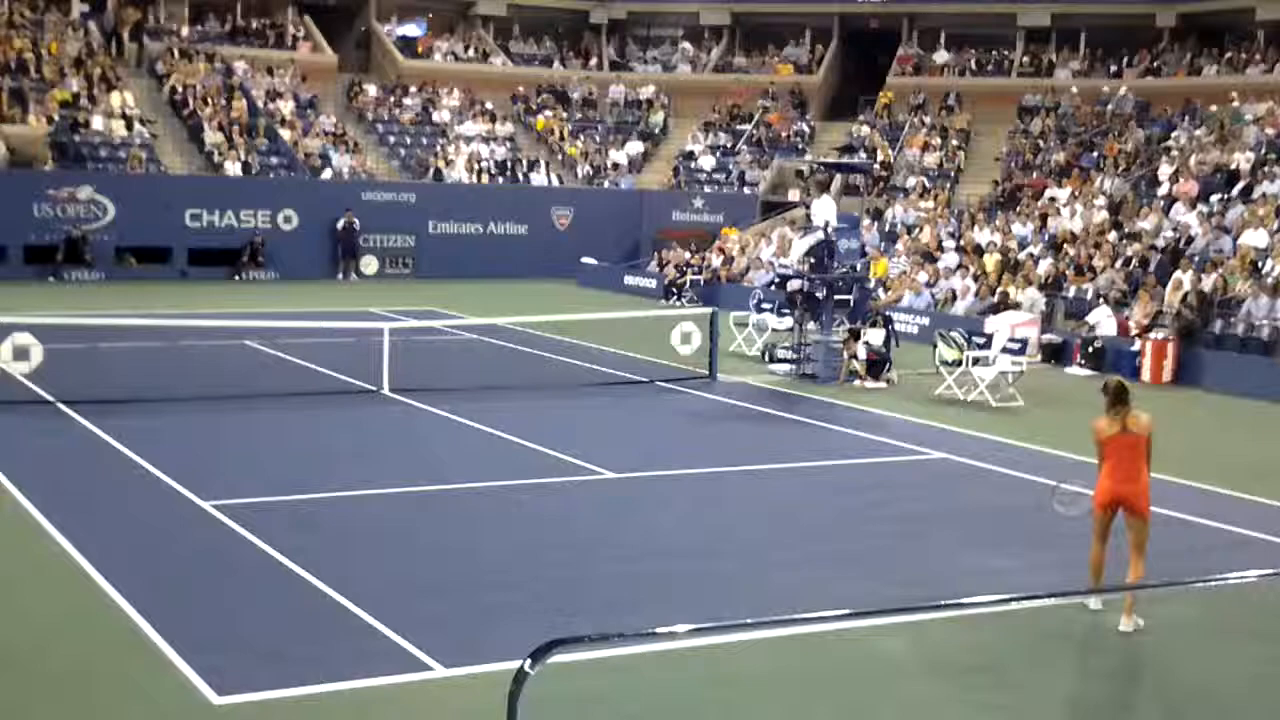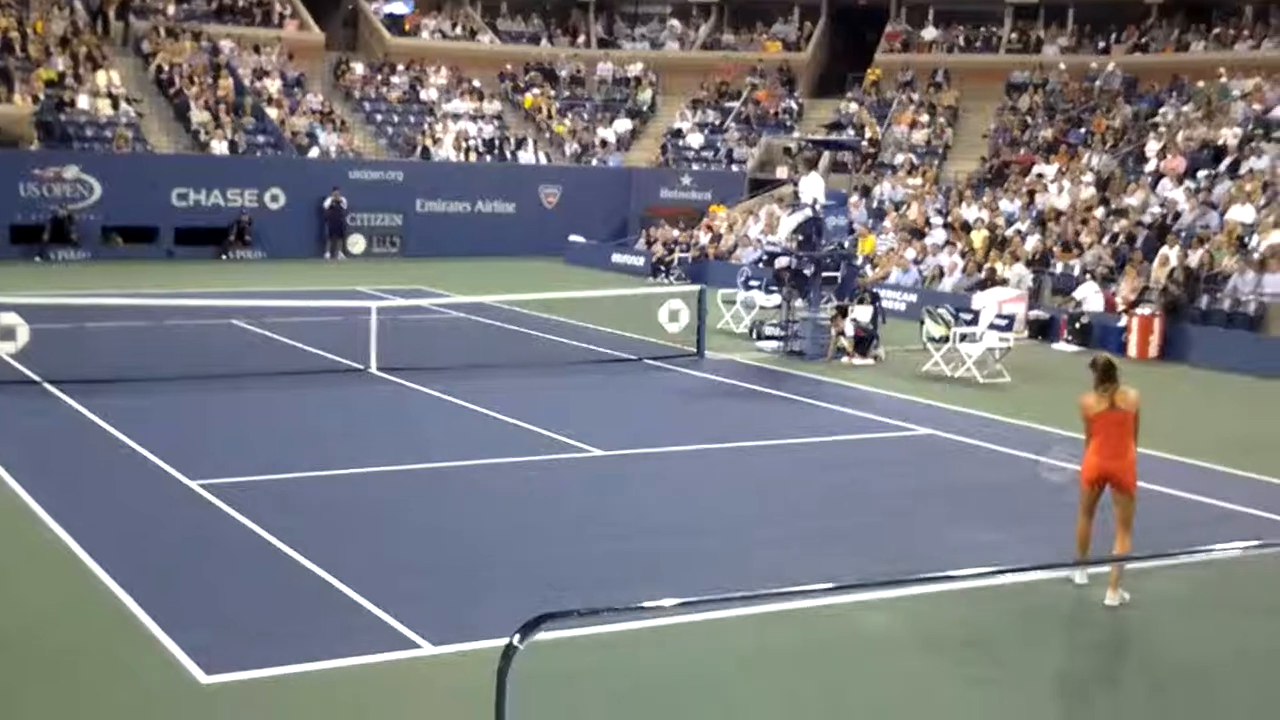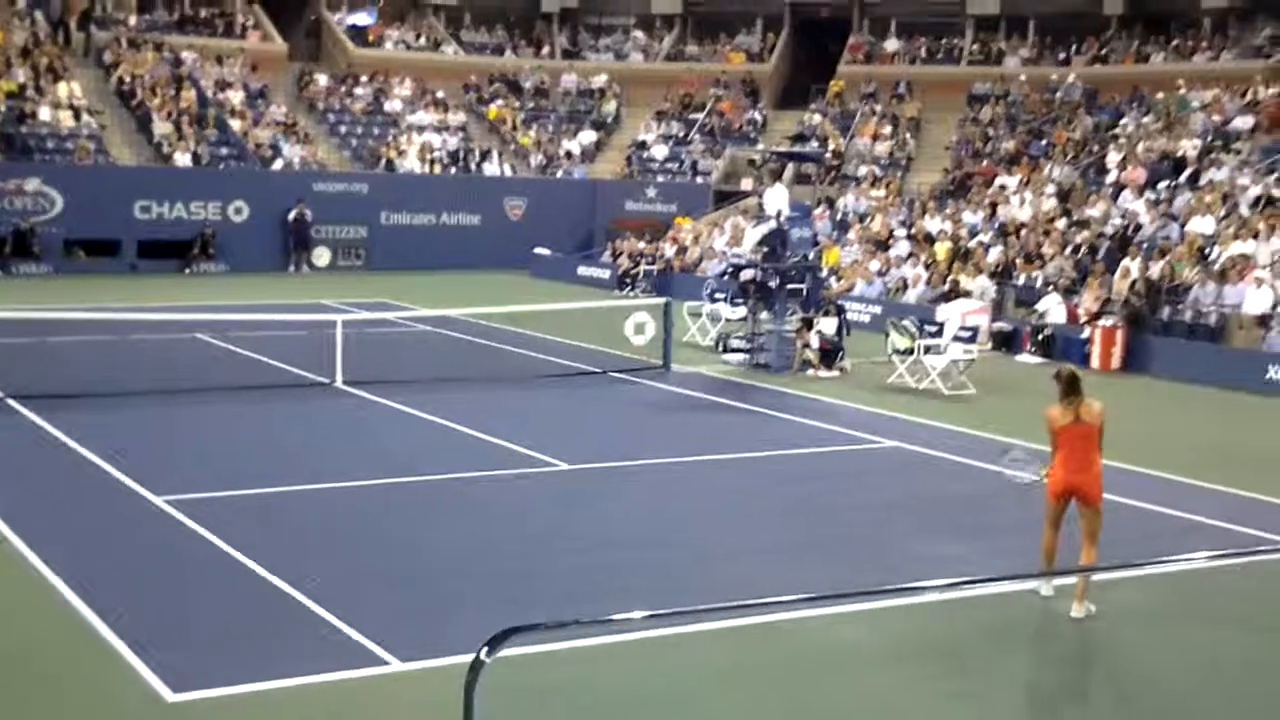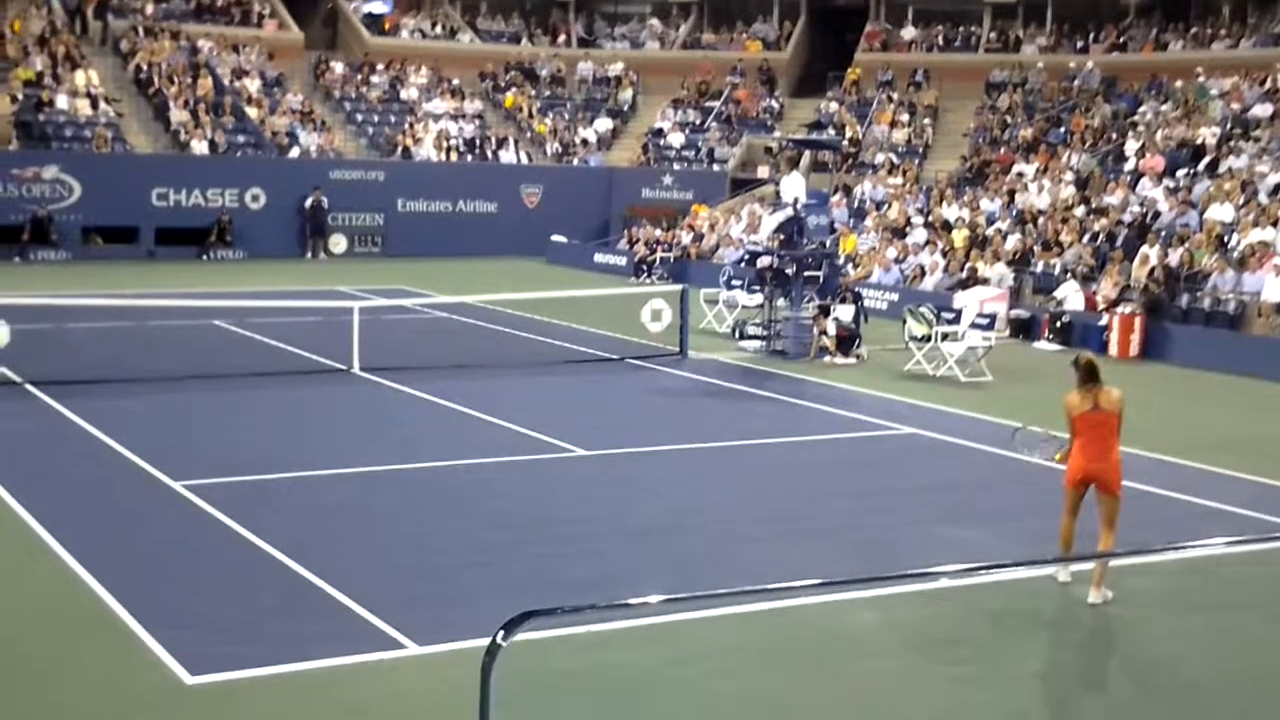
dt=0.2s
person 1, frame 1
left shoulder: (1099, 425)
right shoulder: (1145, 420)
left elbow: (1102, 460)
right elbow: (1147, 459)
left hip: (1109, 486)
right hip: (1136, 489)
left knee: (1099, 541)
right knee: (1137, 556)
left ankle: (1094, 595)
right ankle: (1127, 616)
person 1, frame 2
left shoulder: (1087, 401)
right shoulder: (1133, 396)
left elbow: (1090, 436)
right elbow: (1133, 434)
left hip: (1096, 462)
right hip: (1123, 465)
left knee: (1085, 516)
right knee: (1124, 530)
left ankle: (1080, 569)
right ankle: (1113, 590)
person 1, frame 3
left shoulder: (1053, 413)
right shoulder: (1097, 408)
left elbow: (1056, 448)
right elbow: (1097, 445)
left hip: (1062, 475)
right hip: (1089, 478)
left knee: (1052, 528)
right knee: (1090, 543)
left ankle: (1046, 581)
right ankle: (1079, 602)
person 1, frame 4
left shoulder: (1071, 400)
right shoulder: (1116, 396)
right elbow: (1115, 431)
left wrist: (1067, 454)
left hip: (1080, 463)
right hip: (1108, 466)
left knee: (1069, 515)
right knee: (1108, 530)
left ankle: (1063, 567)
right ankle: (1097, 588)
